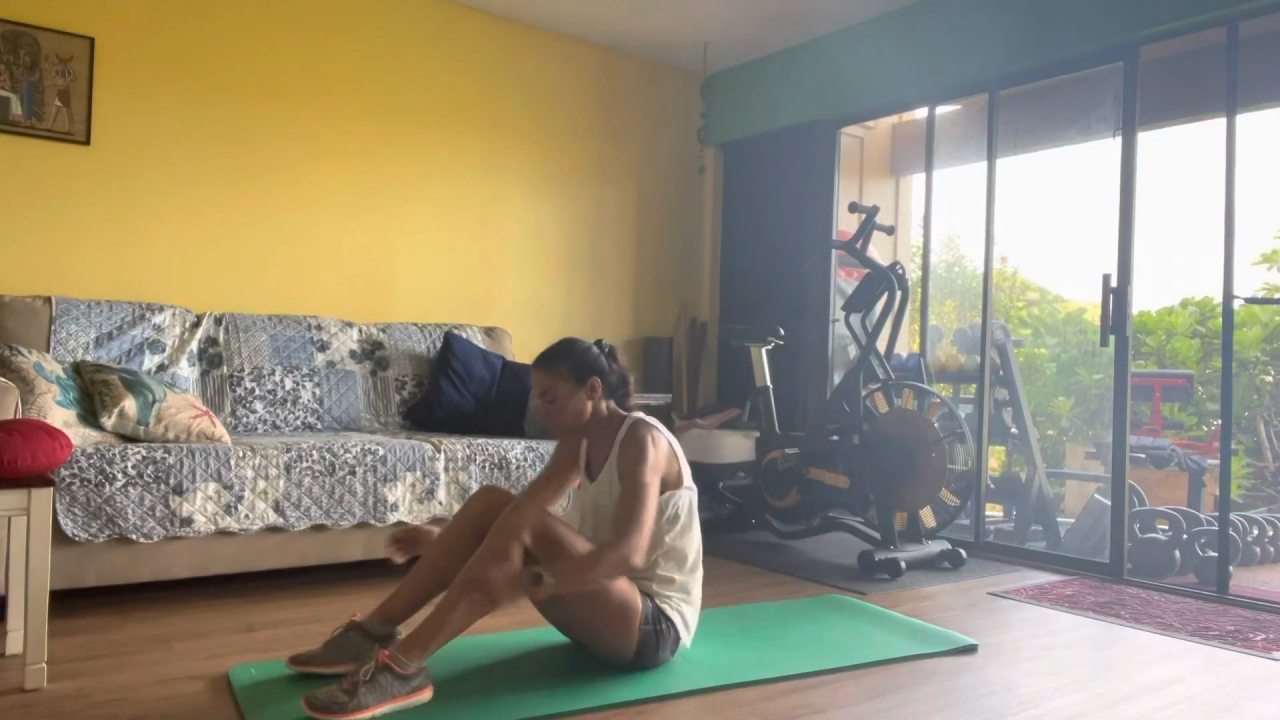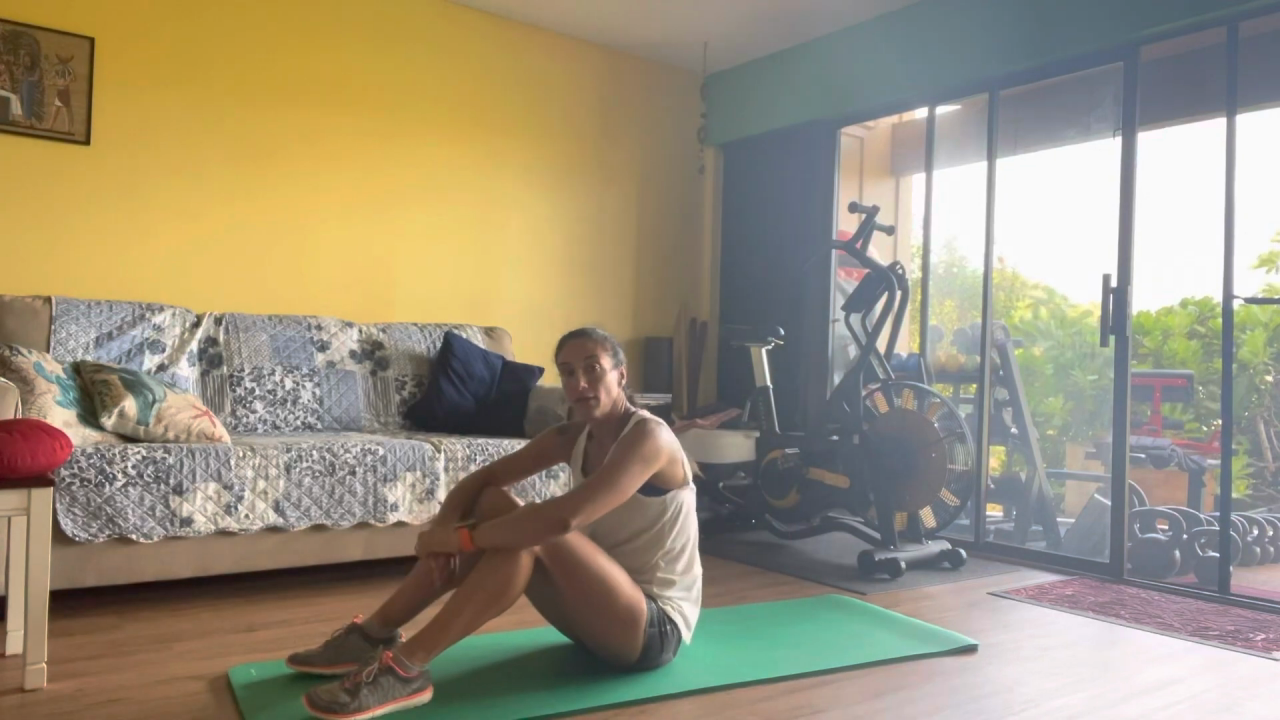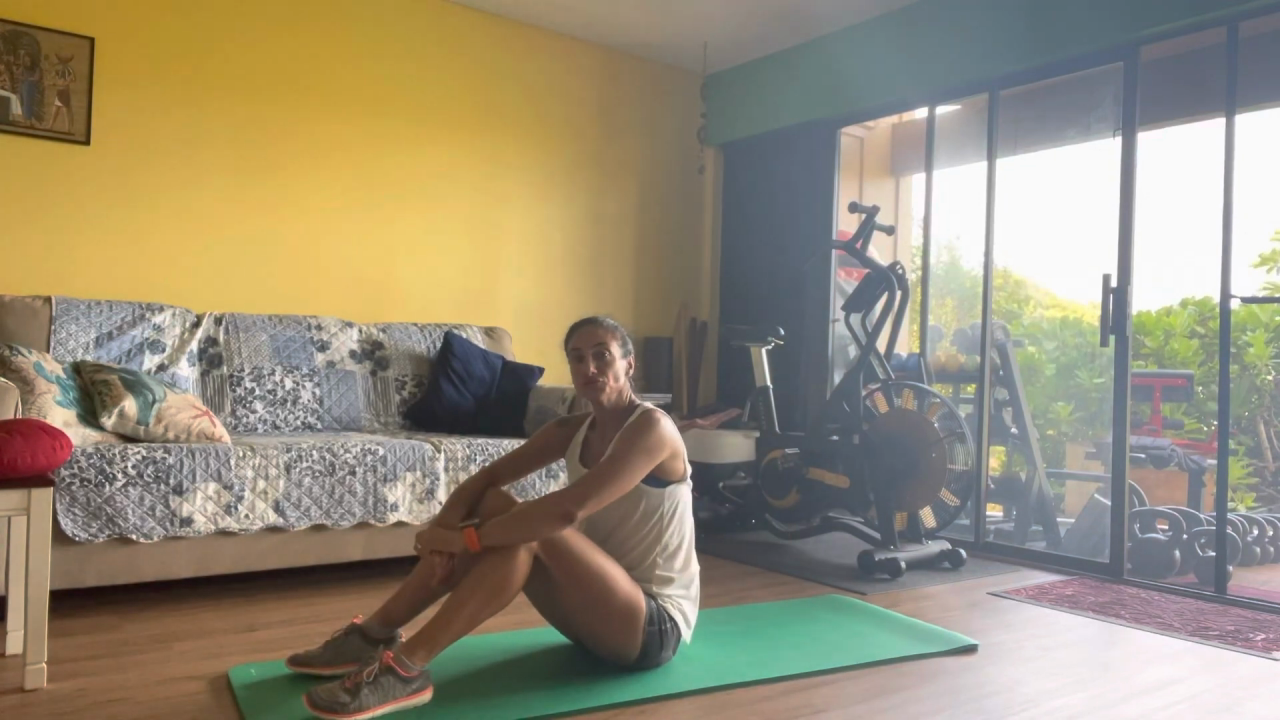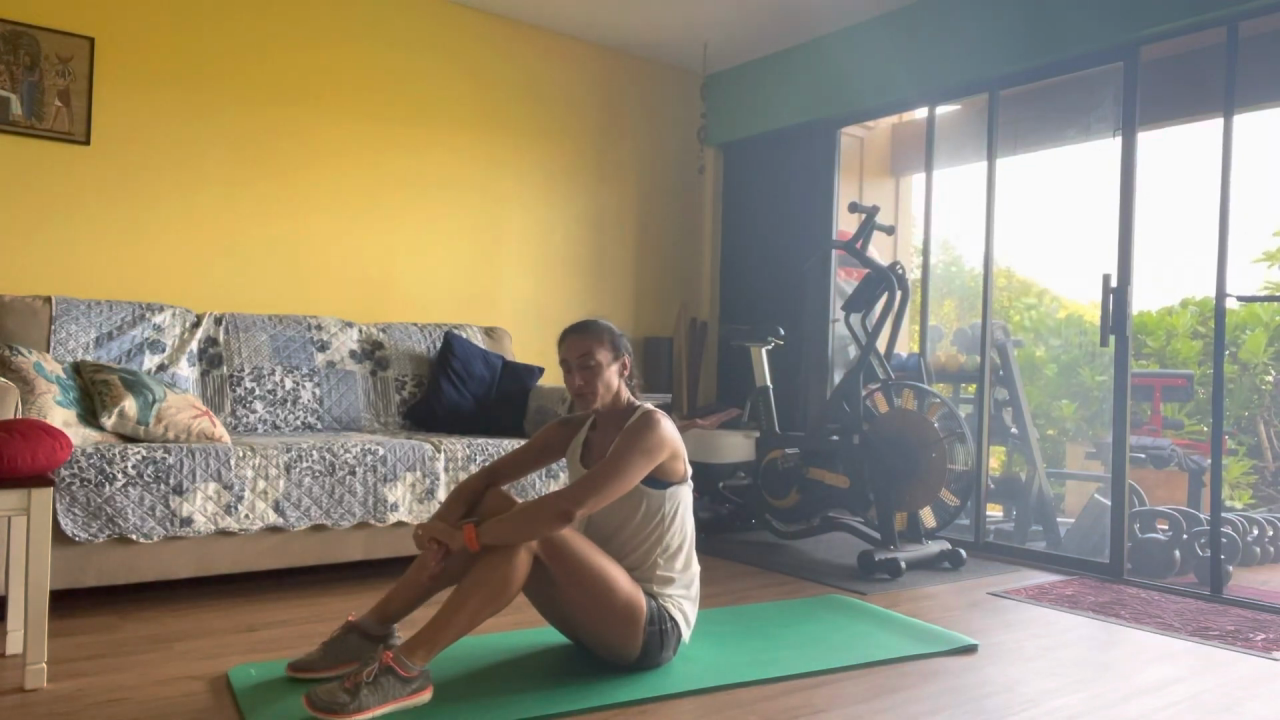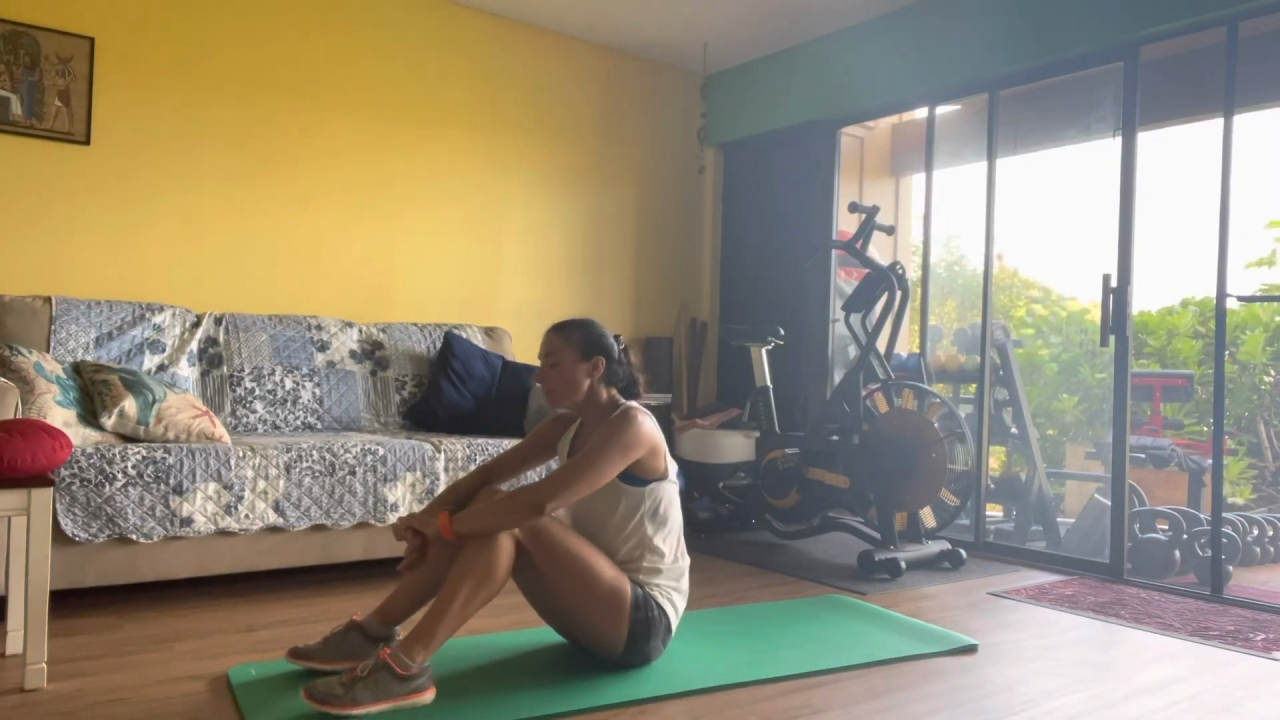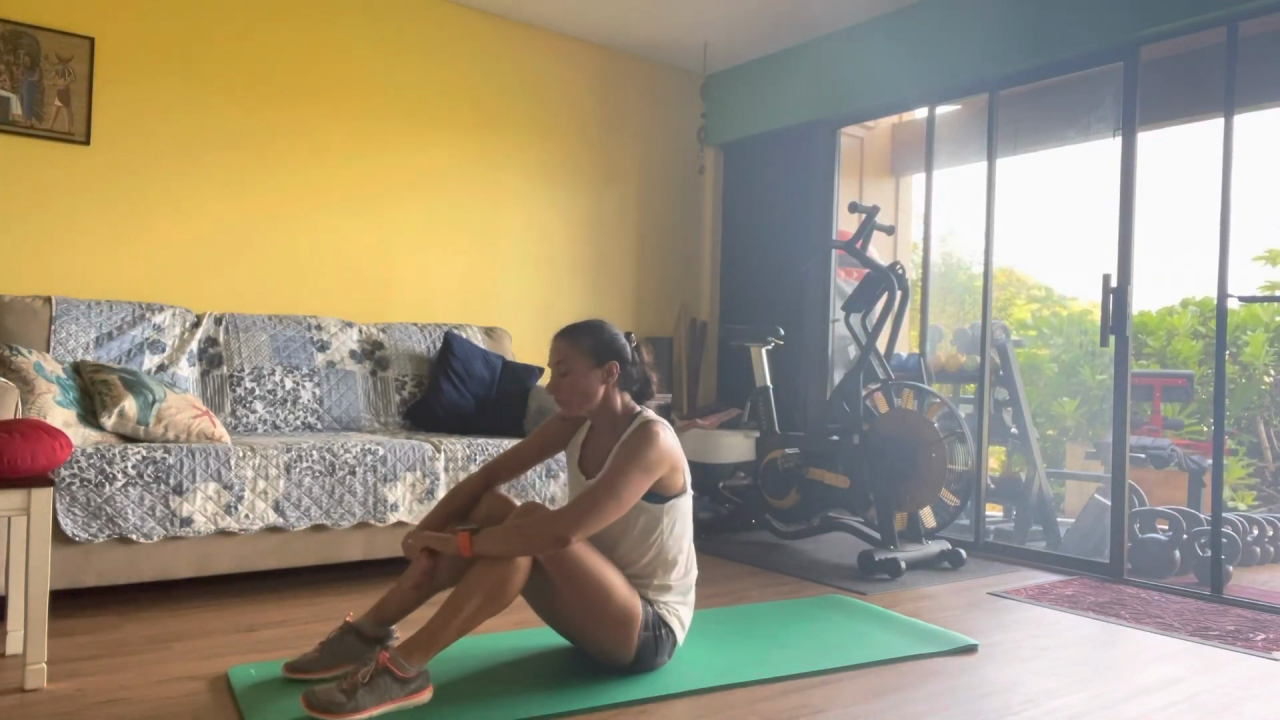
dt=0.7s
person 1, frame 1
left shoulder: (642, 441)
right shoulder: (579, 441)
left elbow: (628, 555)
right elbow: (534, 501)
left wrist: (528, 582)
right wrist: (441, 536)
left hip: (653, 625)
right hip: (604, 613)
left knee: (525, 523)
right knee: (492, 502)
left ankle: (403, 668)
right ankle: (374, 632)
person 1, frame 2
left shoulder: (648, 436)
right shoulder: (572, 437)
left elbow: (564, 518)
right elbow: (478, 480)
left wrist: (462, 536)
right wrist: (441, 530)
left hip: (655, 626)
right hip: (599, 610)
left knee: (535, 530)
right knee: (492, 503)
left ankle: (406, 668)
right ankle: (374, 634)
person 1, frame 3
left shoulder: (651, 427)
right shoulder: (572, 431)
left elbow: (569, 510)
right elbow: (484, 479)
left wrist: (464, 537)
right wrist: (442, 528)
left hip: (655, 624)
right hip: (598, 609)
left knee: (532, 530)
right knee: (491, 506)
left ankle: (406, 668)
right ankle: (374, 634)
person 1, frame 4
left shoulder: (652, 428)
right shoulder: (574, 430)
left elbow: (568, 509)
right elbow: (484, 478)
left wrist: (466, 535)
right wrist: (441, 526)
left hip: (654, 624)
right hip: (596, 609)
left knee: (530, 530)
right knee: (491, 505)
left ankle: (406, 667)
right ankle: (371, 630)
person 1, frame 5
left shoulder: (632, 425)
right shoulder: (568, 427)
left elbow: (540, 501)
right elbow: (484, 476)
left wrist: (443, 524)
right wrist: (425, 521)
left hip: (644, 618)
right hip: (596, 605)
left knee: (514, 519)
right knee: (485, 504)
left ankle: (406, 667)
right ankle: (374, 632)
person 1, frame 6
left shoulder: (651, 439)
right shoulder: (574, 425)
left elbow: (563, 532)
right elbow: (486, 477)
left wrist: (458, 541)
right wrist: (426, 533)
left hip: (649, 629)
right hip: (597, 605)
left knee: (532, 522)
right knee: (491, 507)
left ankle: (403, 668)
right ankle: (368, 632)
